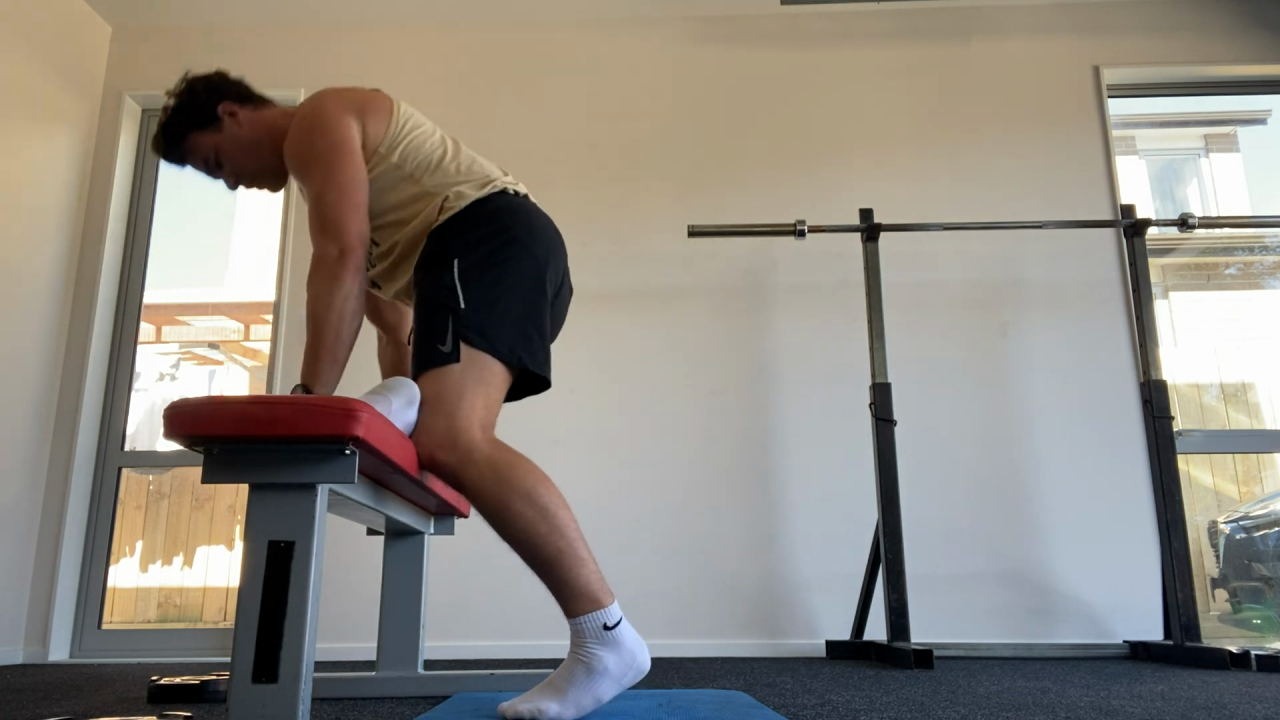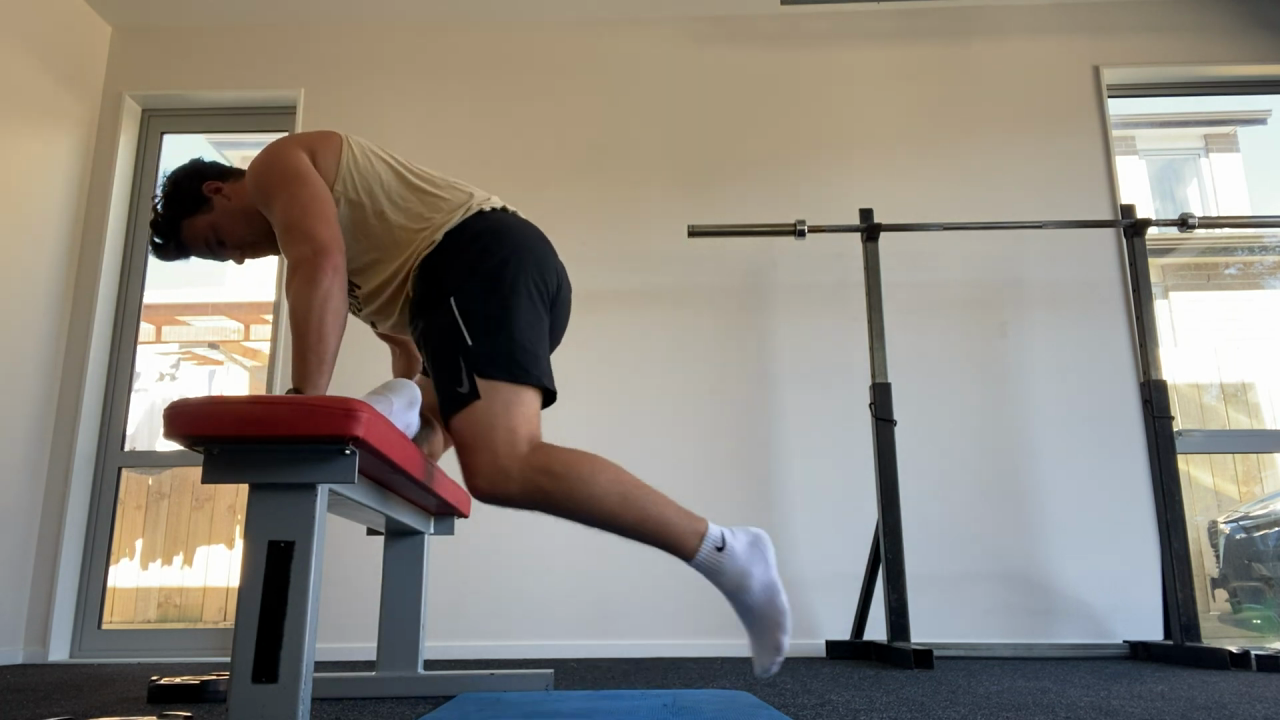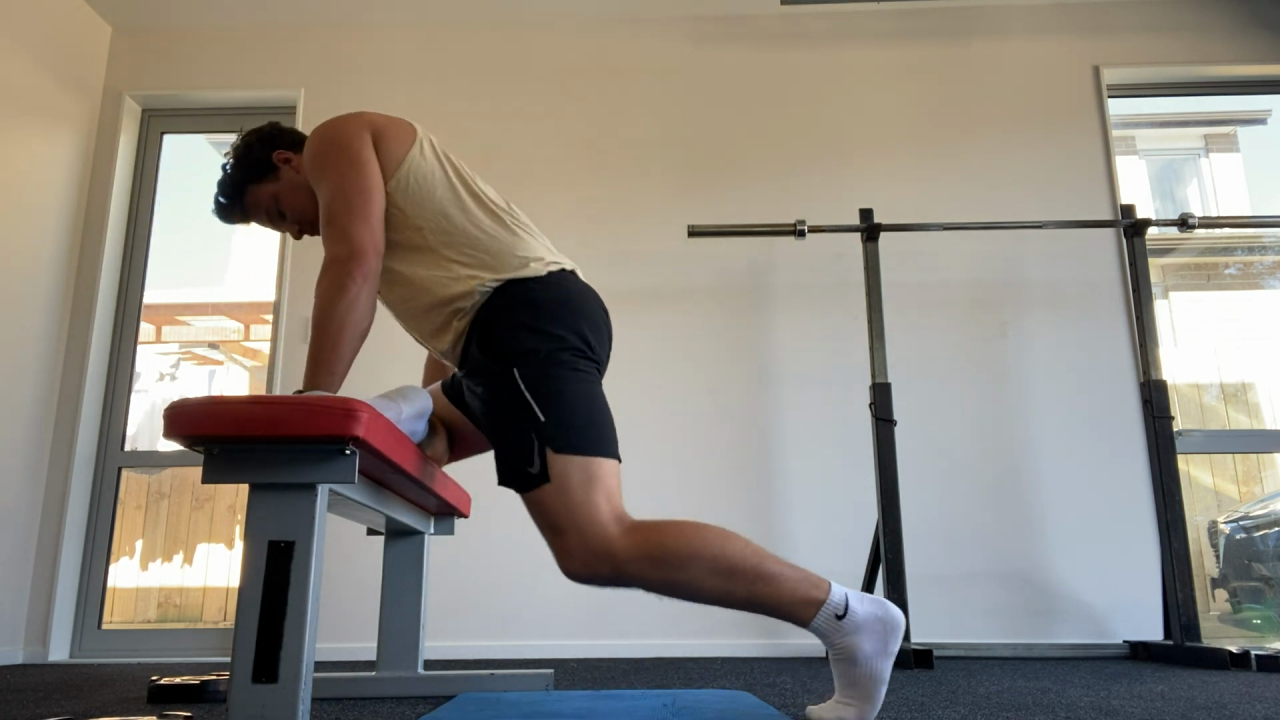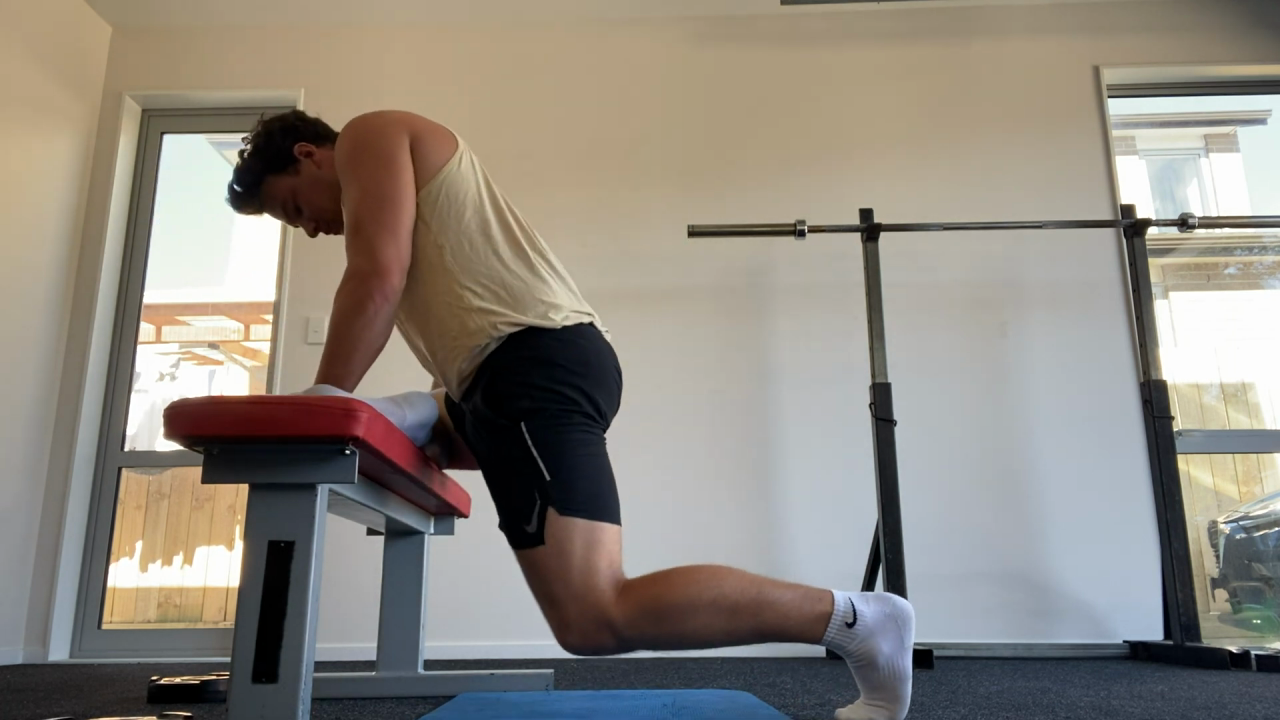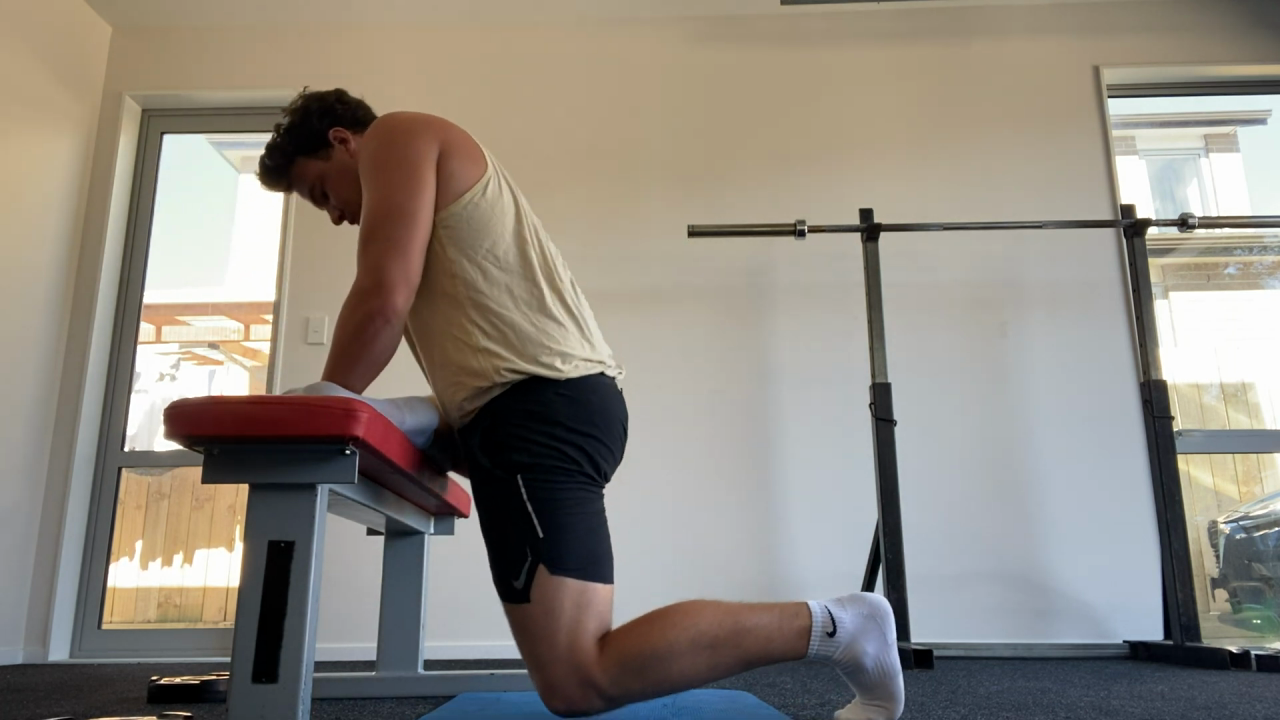
dt=0.4s
person 1, frame 1
left shoulder: (316, 120)
right shoulder: (330, 174)
left elbow: (341, 252)
right elbow: (393, 313)
left wrist: (311, 396)
left hip: (491, 237)
right hip: (522, 256)
left knee: (449, 439)
left ankle: (606, 640)
person 1, frame 2
left shoulder: (278, 165)
left elbow: (318, 261)
right elbow: (405, 329)
left wrist: (305, 406)
right wrist: (404, 427)
left hip: (479, 258)
right hip: (506, 268)
left knee: (503, 466)
left ankle: (726, 552)
person 1, frame 3
left shoulder: (335, 141)
right shoulder: (380, 176)
left elbow: (353, 267)
right elbow: (449, 316)
left wrist: (314, 405)
left hip: (527, 318)
right hip: (516, 327)
left knee: (594, 547)
right knee: (418, 437)
left ankle: (847, 616)
person 1, frame 4
left shoulder: (370, 137)
right shoulder: (408, 181)
left elbow: (377, 281)
left wrist: (321, 404)
left hip: (535, 364)
right hip: (524, 368)
left knee: (593, 618)
left ankle: (856, 620)
person 1, frame 5
left shoulder: (398, 137)
right shoulder: (444, 176)
left elbow: (381, 302)
left hip: (541, 410)
right hip: (548, 405)
left ankle: (832, 625)
